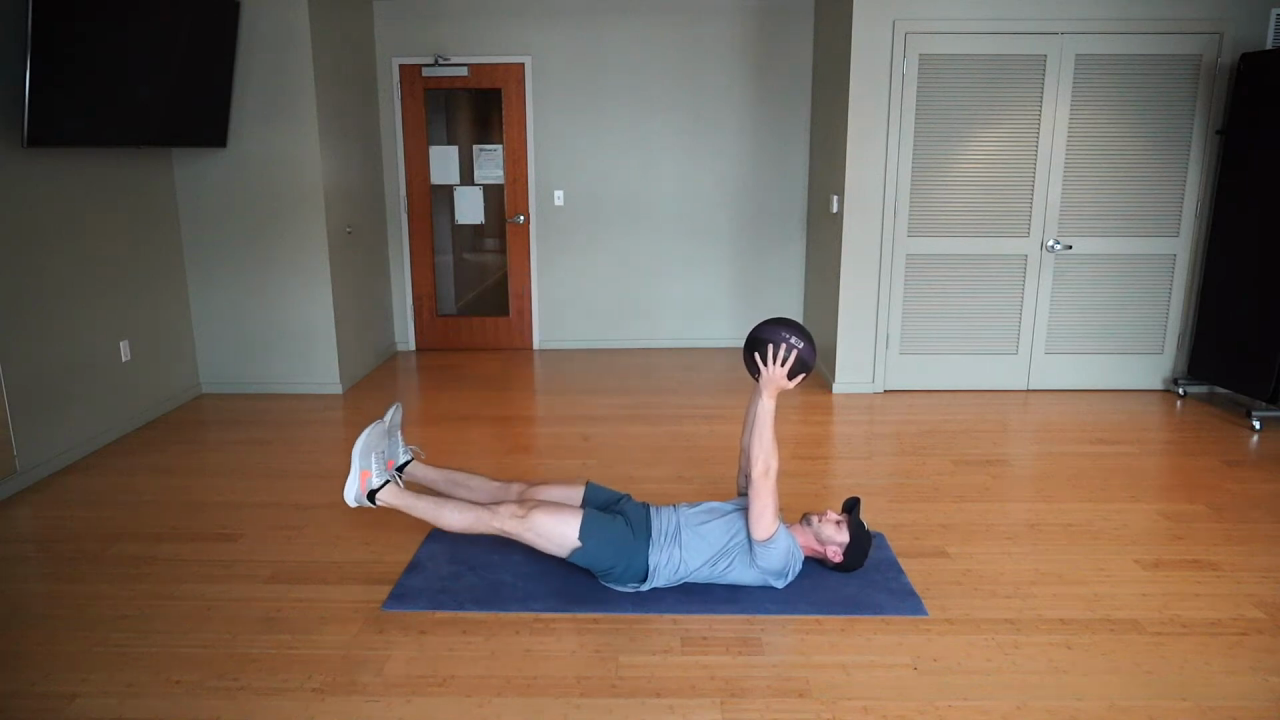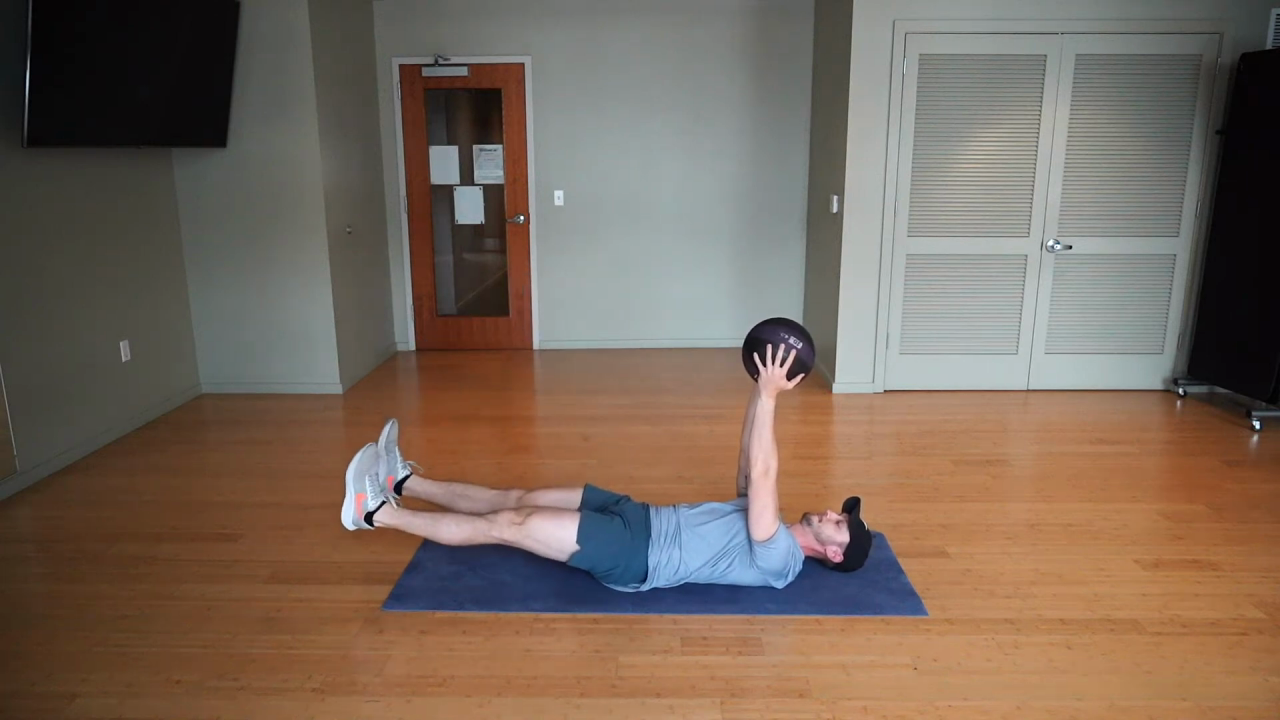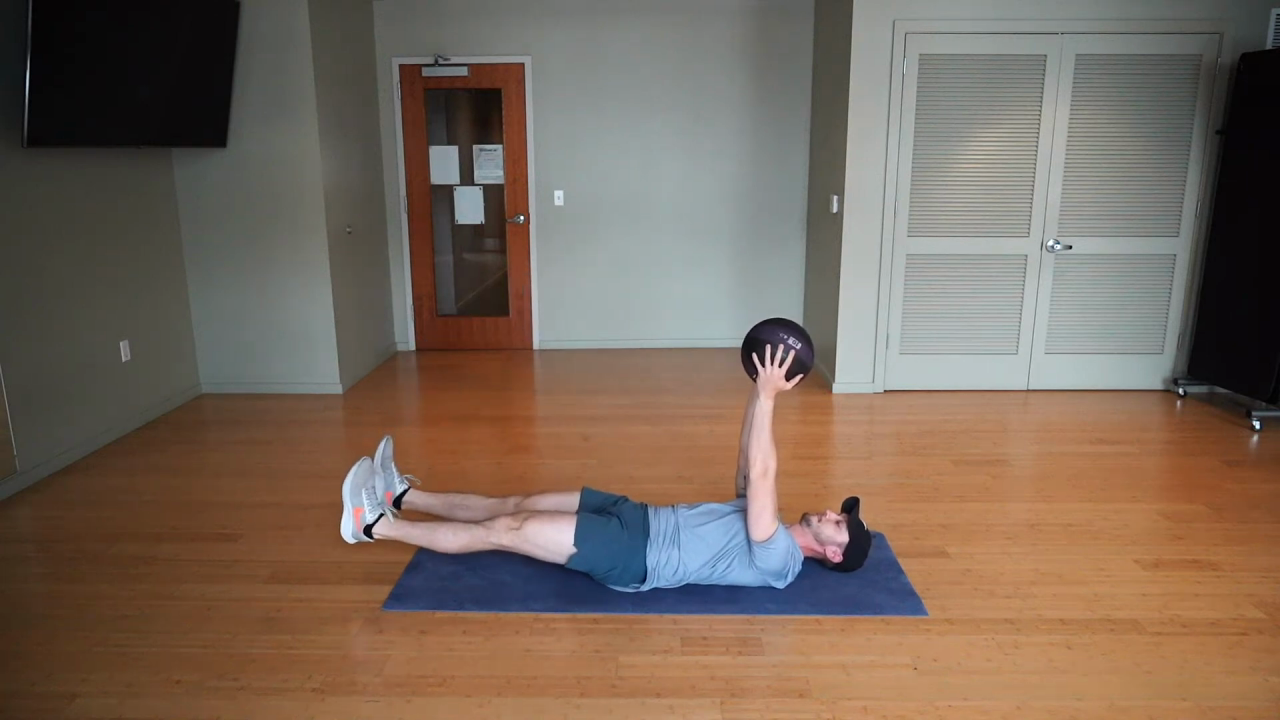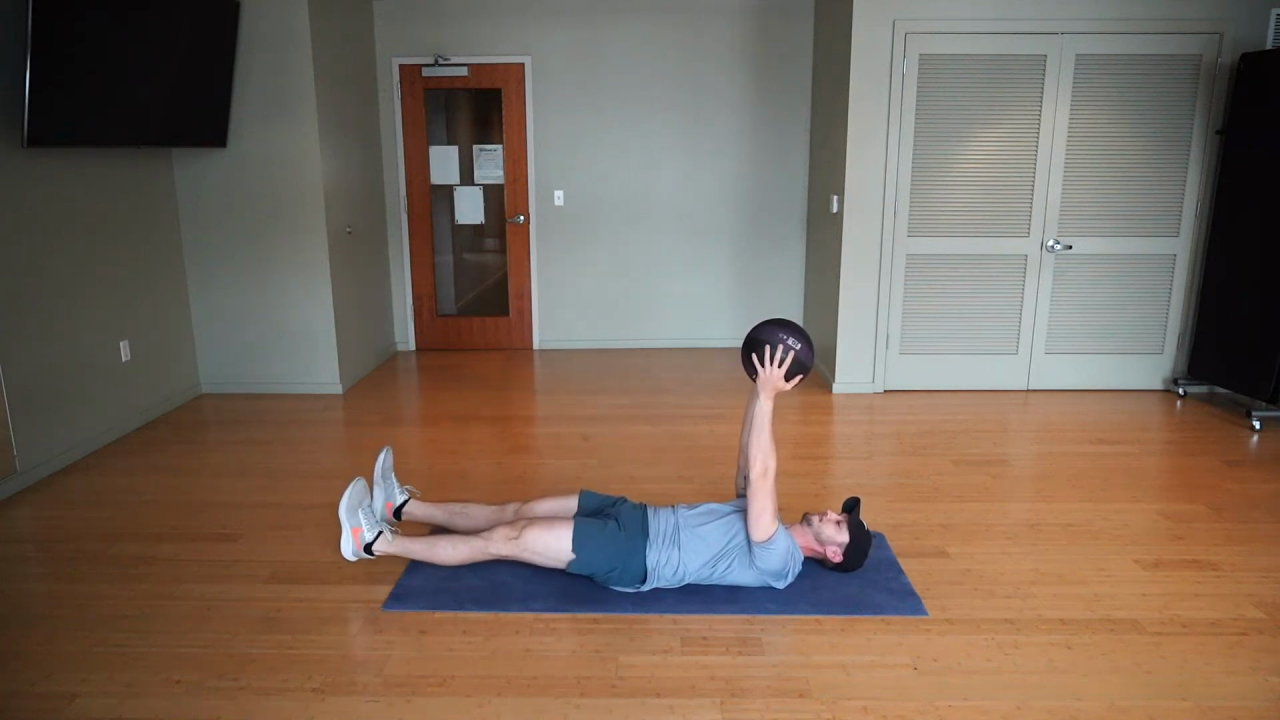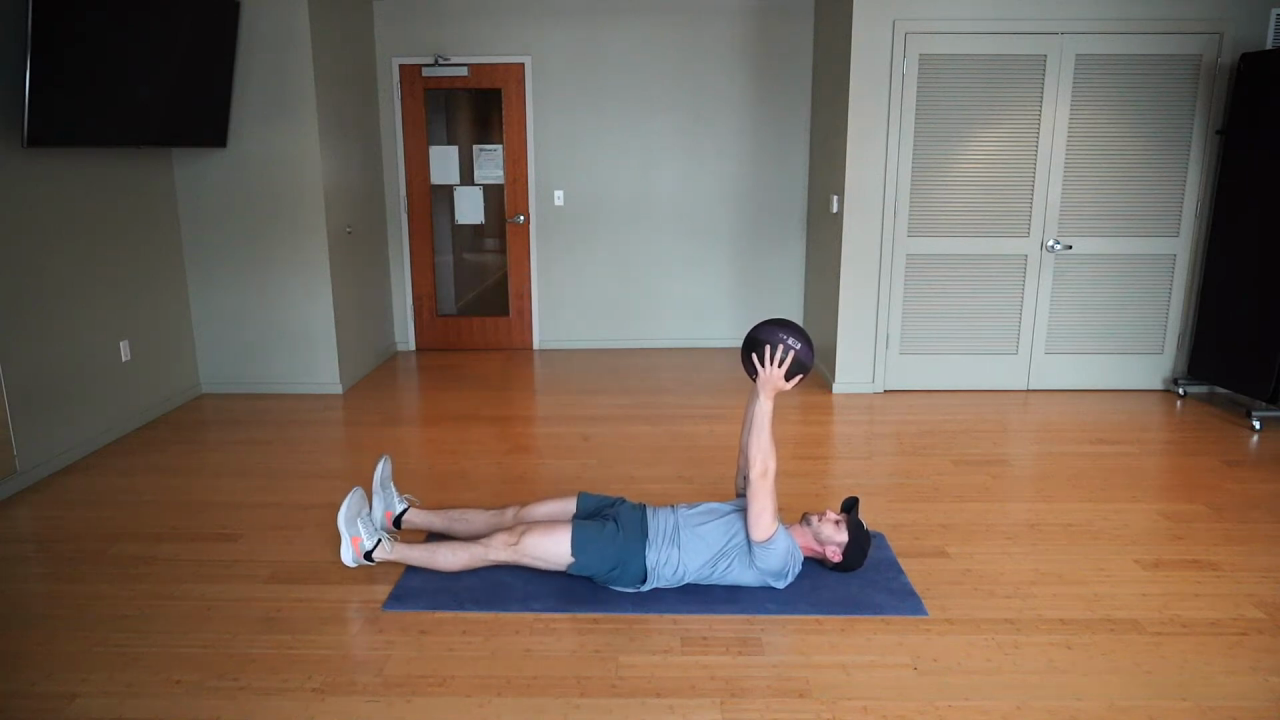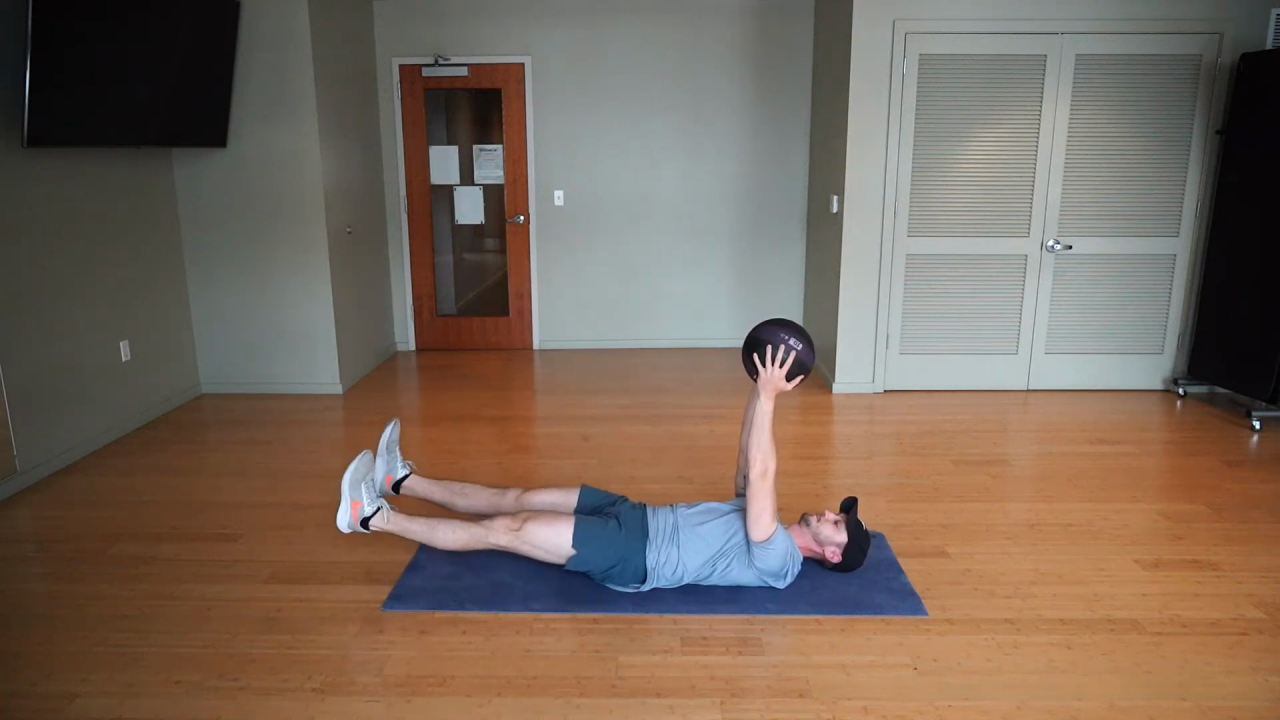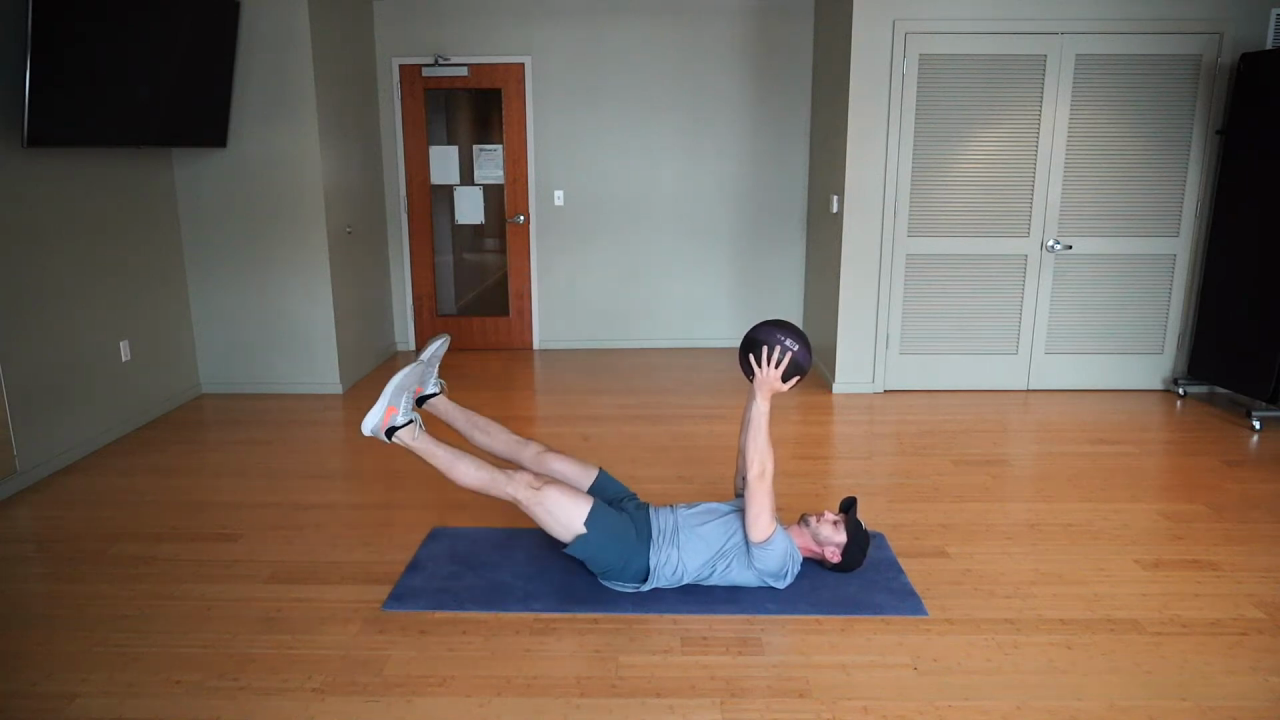
dt=0.3s
person 1, frame 1
left shoulder: (778, 560)
right shoulder: (768, 527)
left elbow: (763, 475)
right elbow: (749, 465)
left wrist: (770, 396)
right wrist: (762, 392)
left hip: (634, 554)
right hip: (639, 519)
left knee: (509, 517)
right knee: (520, 492)
left ankle: (384, 493)
right ankle: (406, 469)
person 1, frame 2
left shoulder: (777, 559)
right shoulder: (770, 528)
left elbow: (762, 475)
right elbow: (749, 465)
left wrist: (769, 396)
right wrist: (760, 391)
left hip: (634, 555)
right hip: (639, 519)
left knee: (508, 525)
right knee: (519, 500)
left ankle: (380, 511)
right ankle: (405, 482)
person 1, frame 3
left shoulder: (776, 560)
right shoulder: (767, 527)
left elbow: (762, 475)
right elbow: (747, 467)
left wrist: (767, 397)
right wrist: (758, 392)
left hip: (633, 555)
right hip: (638, 520)
left knee: (505, 531)
right knee: (516, 505)
left ankle: (378, 526)
right ankle: (404, 496)
person 1, frame 4
left shoulder: (776, 560)
right shoulder: (768, 528)
left elbow: (761, 476)
right elbow: (748, 469)
left wrist: (767, 397)
right wrist: (758, 393)
left hip: (633, 555)
right hip: (637, 520)
left knee: (505, 539)
right knee: (515, 512)
left ankle: (379, 541)
right ankle: (405, 506)
person 1, frame 5
left shoulder: (777, 560)
right shoulder: (765, 527)
left elbow: (761, 476)
right elbow: (747, 470)
left wrist: (767, 398)
right wrist: (759, 395)
left hip: (633, 556)
right hip: (636, 521)
left knee: (503, 546)
right knee: (514, 516)
left ankle: (378, 549)
right ankle: (403, 514)
person 1, frame 6
left shoulder: (777, 560)
right shoulder: (767, 528)
left elbow: (760, 476)
right elbow: (748, 470)
left wrist: (767, 398)
right wrist: (759, 394)
left hip: (632, 555)
right hip: (636, 519)
left knee: (505, 530)
right knee: (518, 500)
left ankle: (377, 517)
right ankle: (406, 481)
person 1, frame 7
left shoulder: (777, 563)
right shoulder: (767, 533)
left elbow: (759, 479)
right elbow: (745, 475)
left wrist: (764, 401)
right wrist: (756, 395)
left hip: (634, 557)
right hip: (640, 521)
left knee: (523, 484)
right knee: (536, 456)
left ankle: (401, 428)
right ankle: (431, 398)
